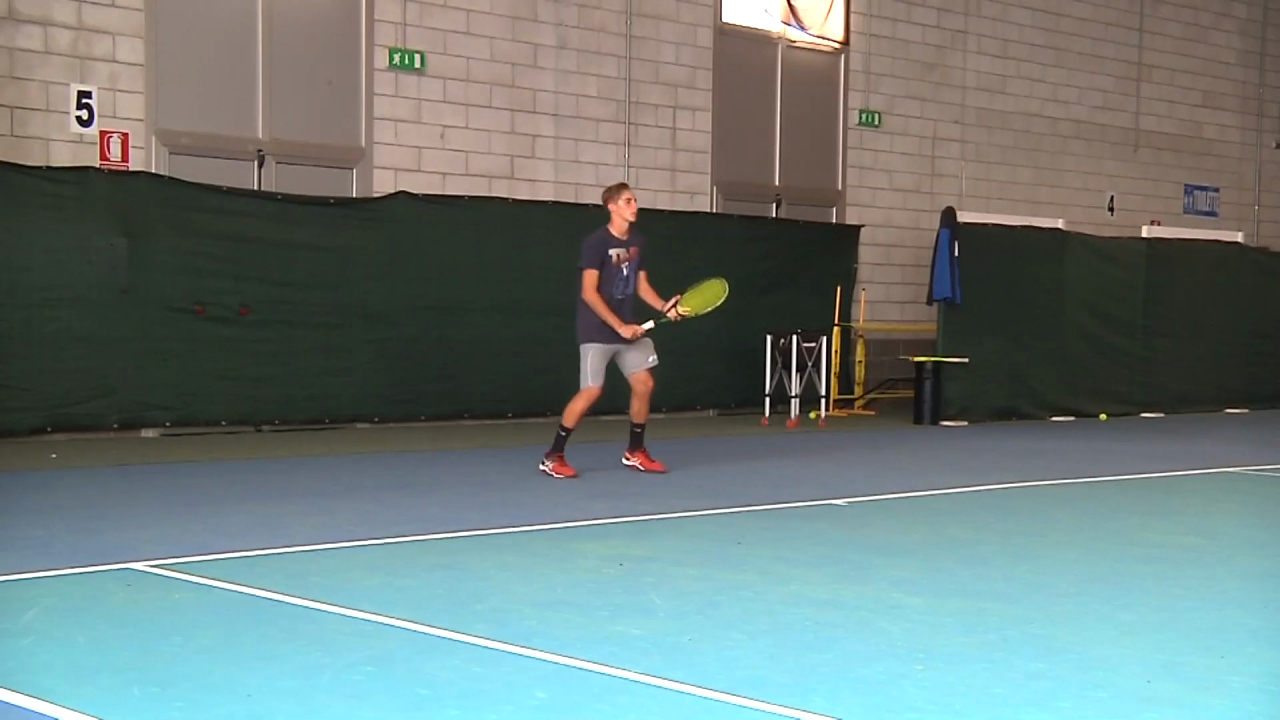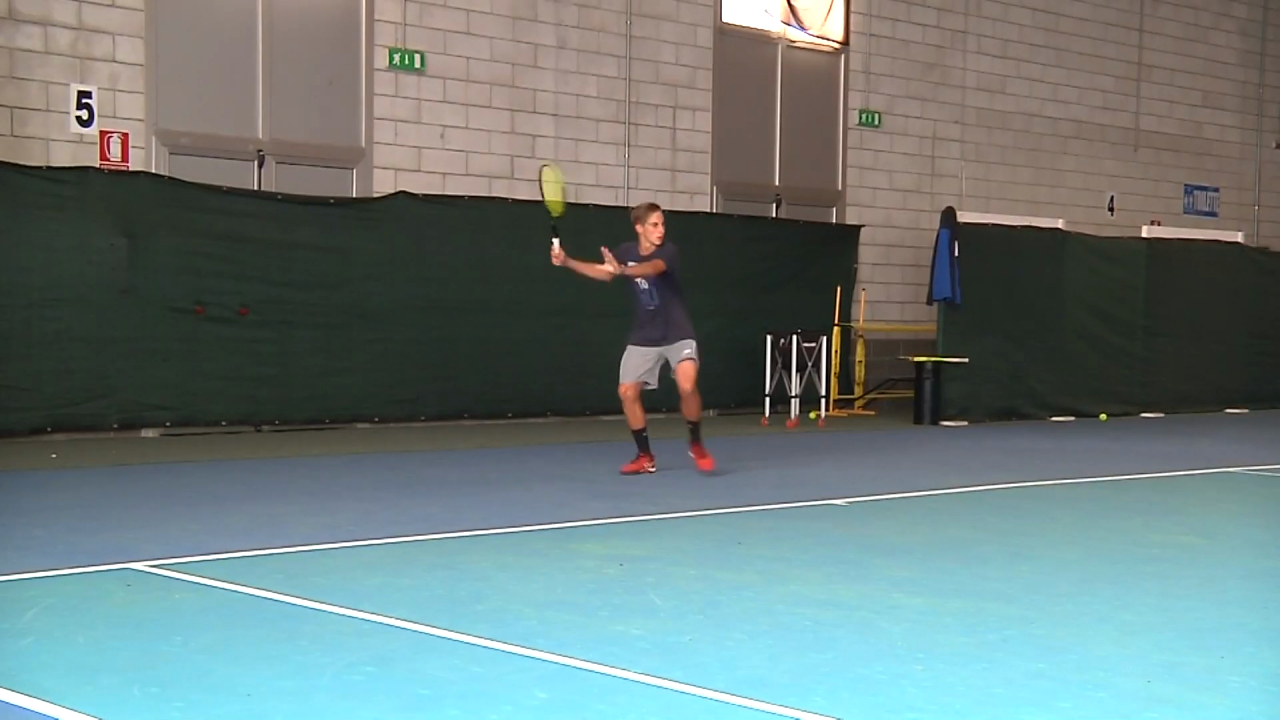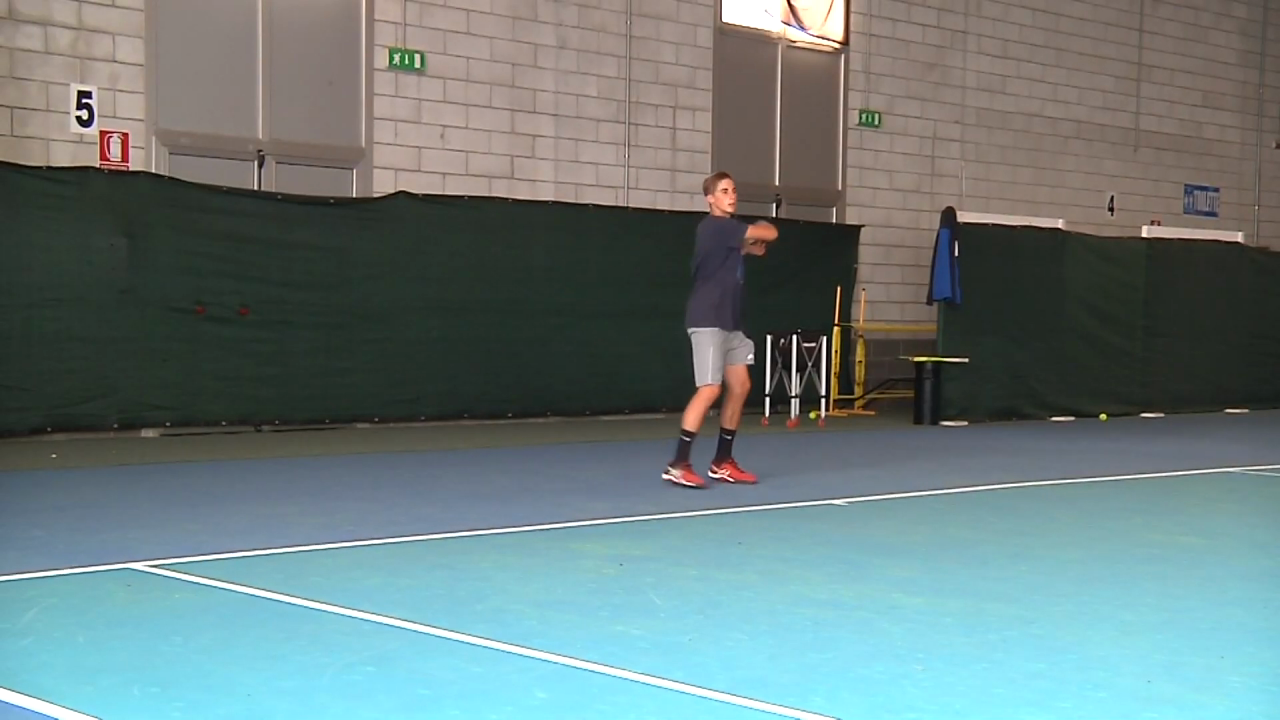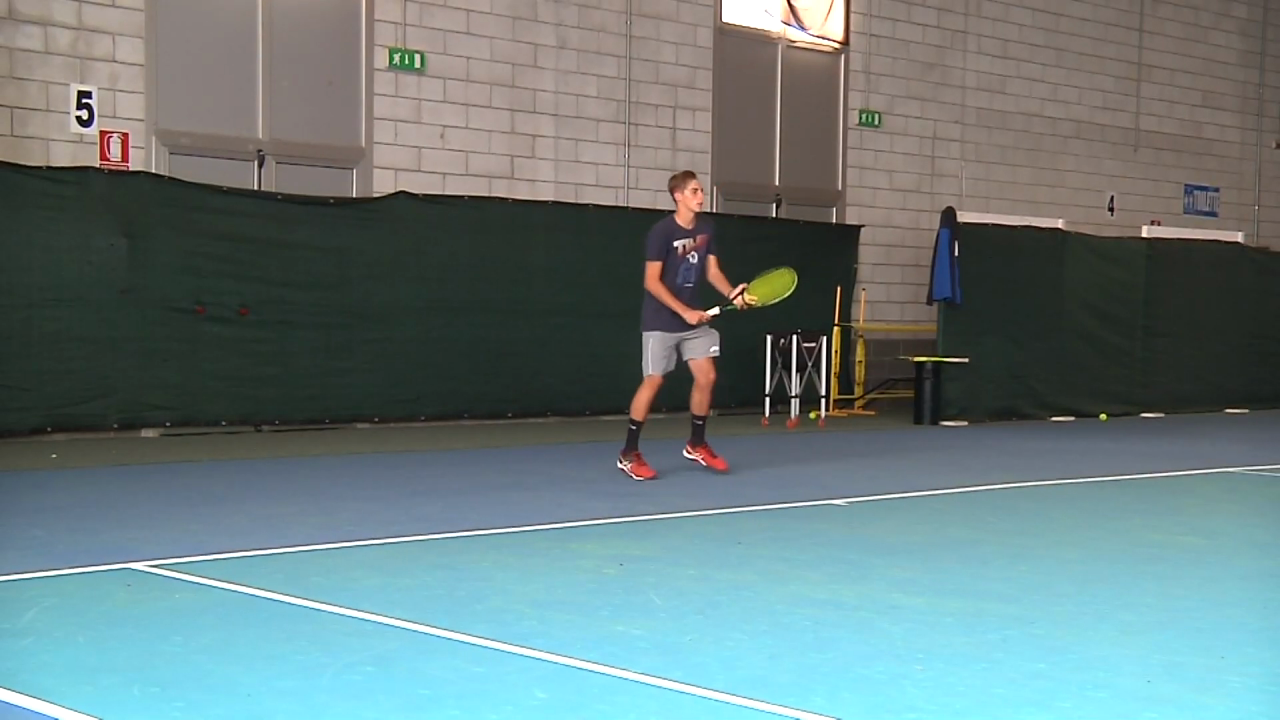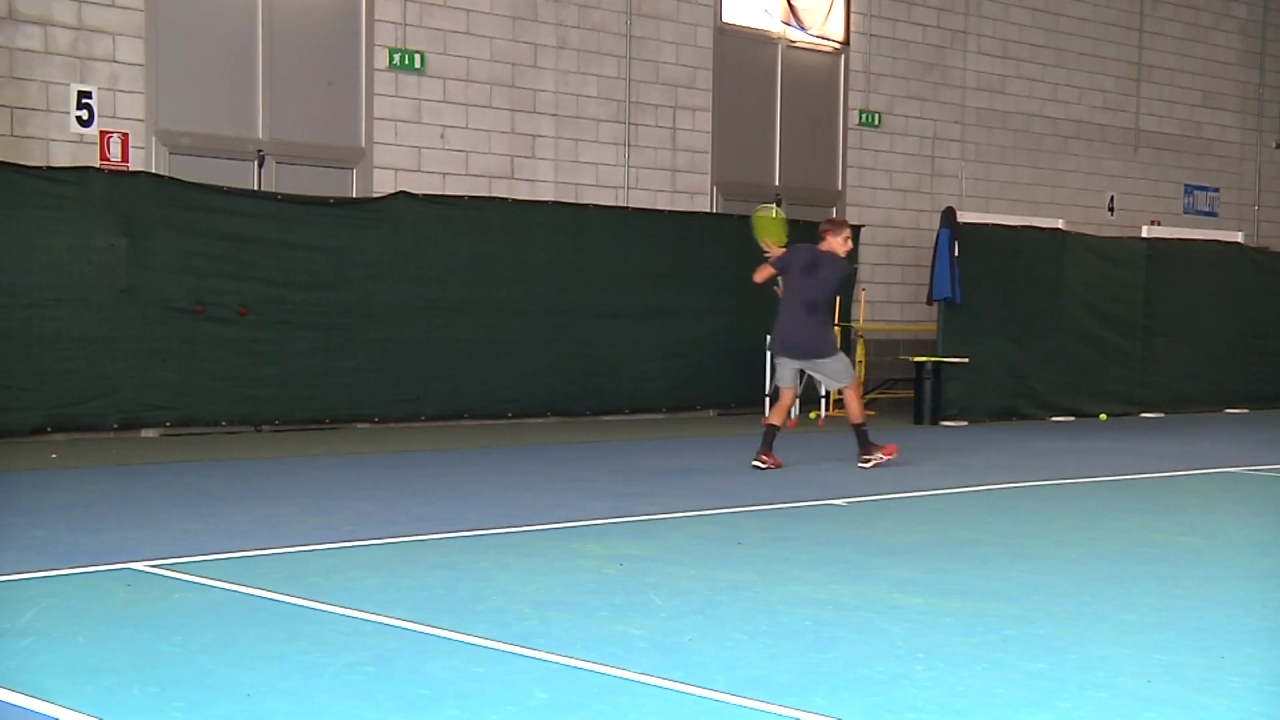
dt=1s
person 1, frame 1
left shoulder: (637, 241)
right shoulder: (596, 242)
left elbow: (641, 285)
right elbow: (588, 293)
left wrist: (665, 307)
right wrist: (619, 326)
left hip: (627, 329)
right hip: (597, 331)
left knee: (644, 384)
right knee: (592, 391)
left ankle: (635, 451)
right ankle: (553, 456)
person 1, frame 2
left shoulder: (668, 251)
right shoulder: (625, 251)
left elbow: (651, 269)
right elbow: (604, 272)
left wrist: (622, 270)
right wrist: (566, 262)
left hip: (677, 334)
right hip: (643, 337)
left knee: (687, 386)
right knee: (627, 392)
left ankle: (696, 445)
right ankle: (644, 456)
person 1, frame 3
left shoulder: (725, 228)
right shoulder: (717, 226)
right elbow: (770, 233)
left wrist: (748, 246)
right wrist: (759, 233)
left hip: (729, 322)
right hip: (708, 320)
left knee: (741, 386)
right knee: (710, 389)
left ankle: (723, 462)
right ankle: (678, 464)
person 1, frame 4
left shoulder: (706, 228)
right shoulder: (661, 231)
left elbow: (712, 270)
right elbow: (651, 282)
left wrist: (731, 292)
right wrist: (684, 311)
left hip: (692, 319)
right hip: (661, 319)
left knee: (706, 377)
right knee: (653, 380)
left ankle: (697, 445)
right ankle: (629, 453)
person 1, frame 5
left shoulder: (795, 252)
right shoulder: (841, 267)
left elbow: (758, 278)
left wrist: (776, 258)
left hip: (784, 339)
right hip: (818, 342)
left knee: (786, 397)
right knee: (851, 387)
left ankle: (764, 453)
right ankle: (867, 450)
